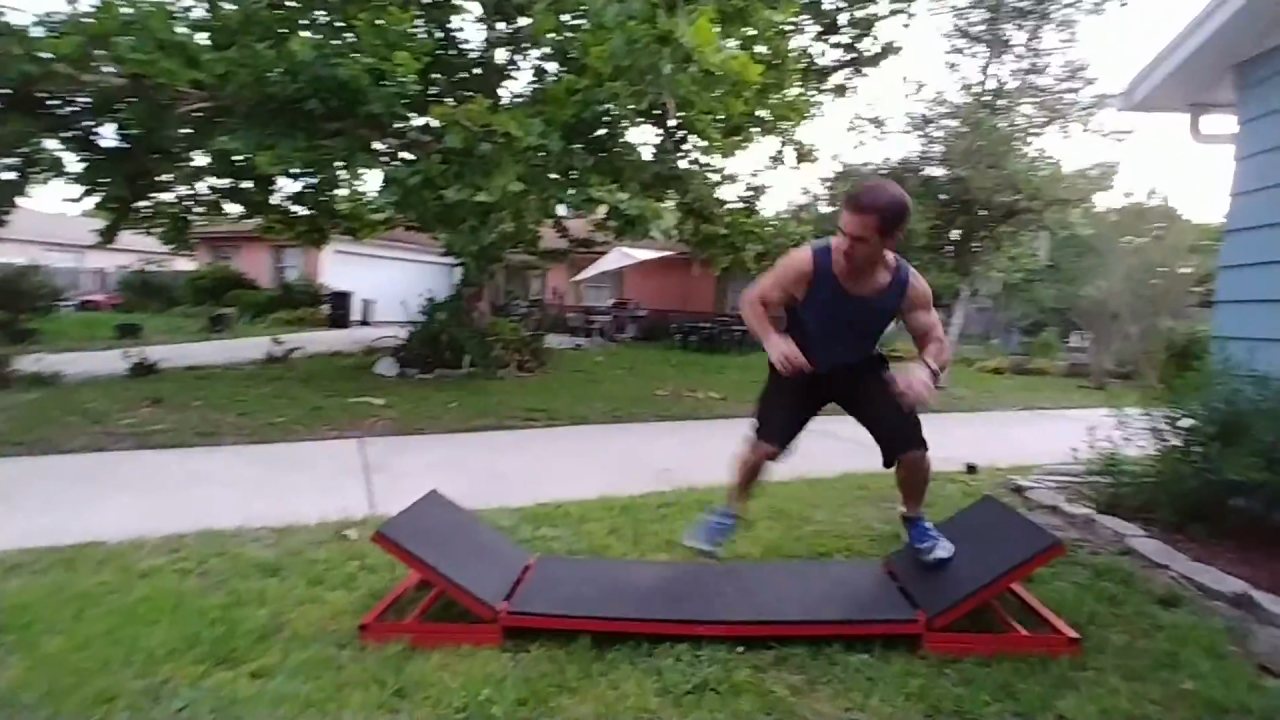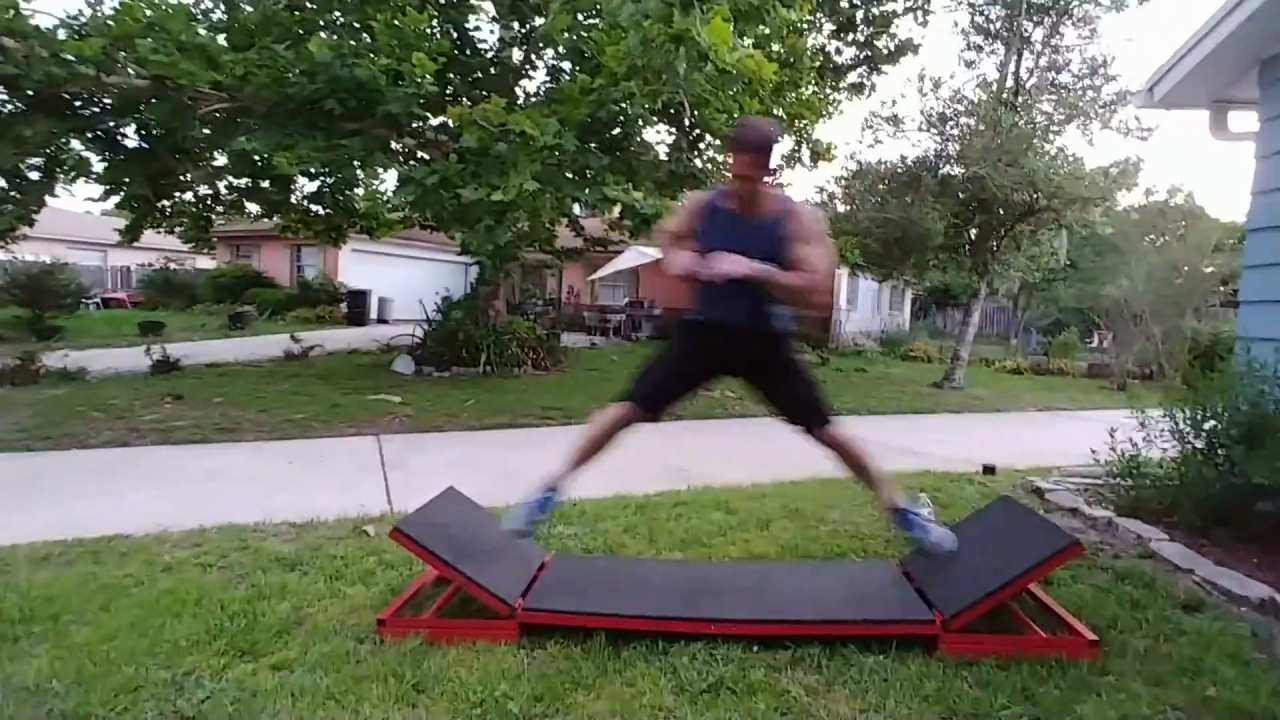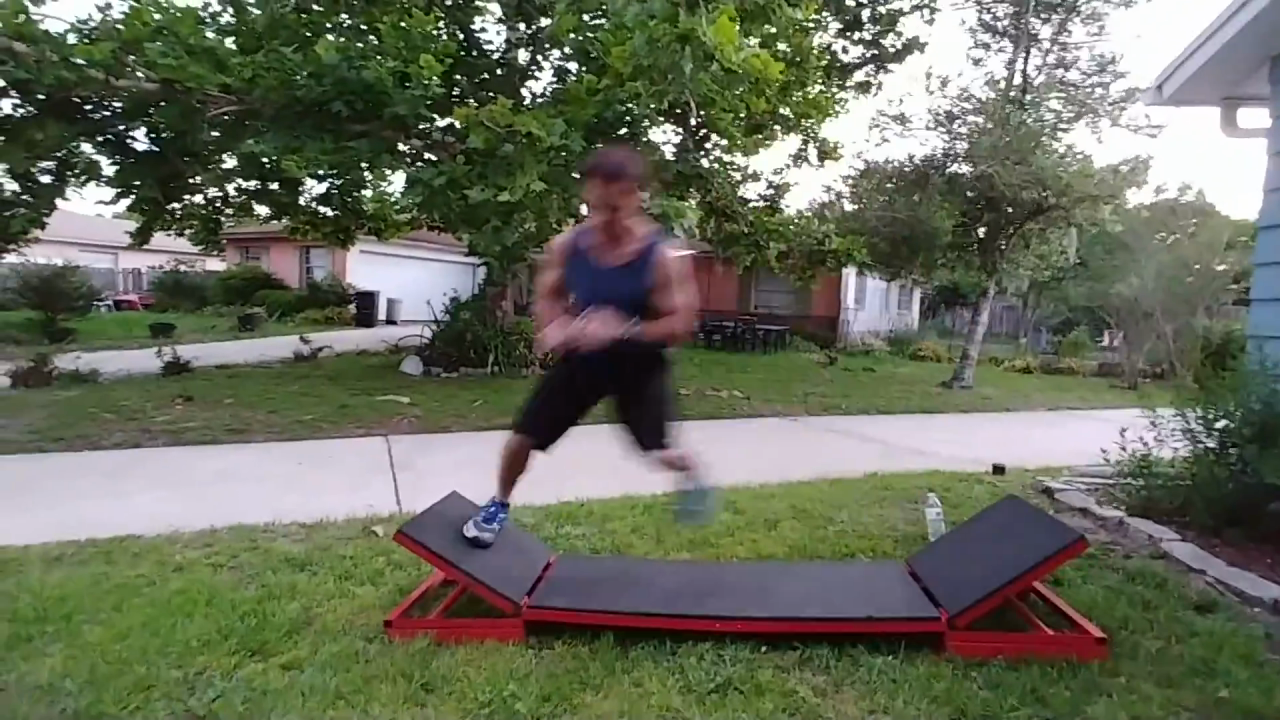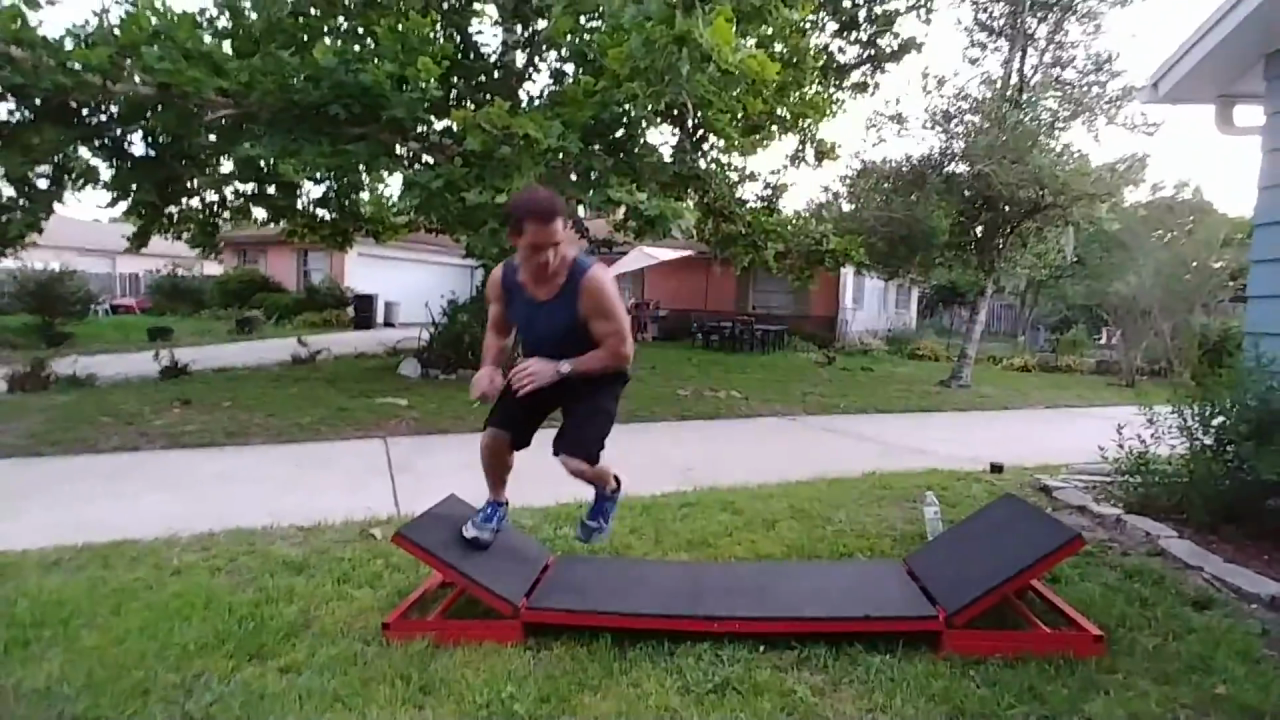
dt=0.2s
person 1, frame 1
left shoulder: (909, 285)
right shoulder: (808, 262)
left elbow: (936, 340)
right elbow: (752, 301)
left wrist: (926, 369)
right wrist: (772, 339)
left hip: (862, 370)
right hip: (800, 365)
left knee: (912, 450)
right knee: (767, 444)
left ankle: (914, 520)
right ankle: (730, 510)
person 1, frame 2
left shoulder: (799, 220)
right shoulder: (700, 205)
left elbow: (819, 295)
right elbow: (663, 238)
left wrist: (758, 272)
right wrist: (675, 257)
left hip: (761, 339)
right hip: (701, 332)
left knee: (824, 430)
right knee: (628, 409)
left ankle: (897, 506)
right ankle: (554, 488)
person 1, frame 3
left shoulder: (663, 257)
right shoulder: (566, 247)
left elbow: (682, 325)
right elbow: (546, 299)
left wrist: (624, 329)
right wrist: (553, 328)
left hip: (639, 362)
right hip: (585, 355)
left knee: (658, 453)
right knee: (522, 438)
left ankle: (690, 474)
right ankle: (500, 503)
person 1, frame 4
left shoulder: (592, 280)
right shoulder: (502, 279)
left elbow: (621, 354)
right elbow: (499, 329)
left wrist: (559, 369)
right wrist: (489, 367)
left hip: (594, 376)
right hip: (538, 370)
left knee: (575, 461)
right knee: (495, 435)
left ankle: (607, 485)
right ankle: (497, 502)
